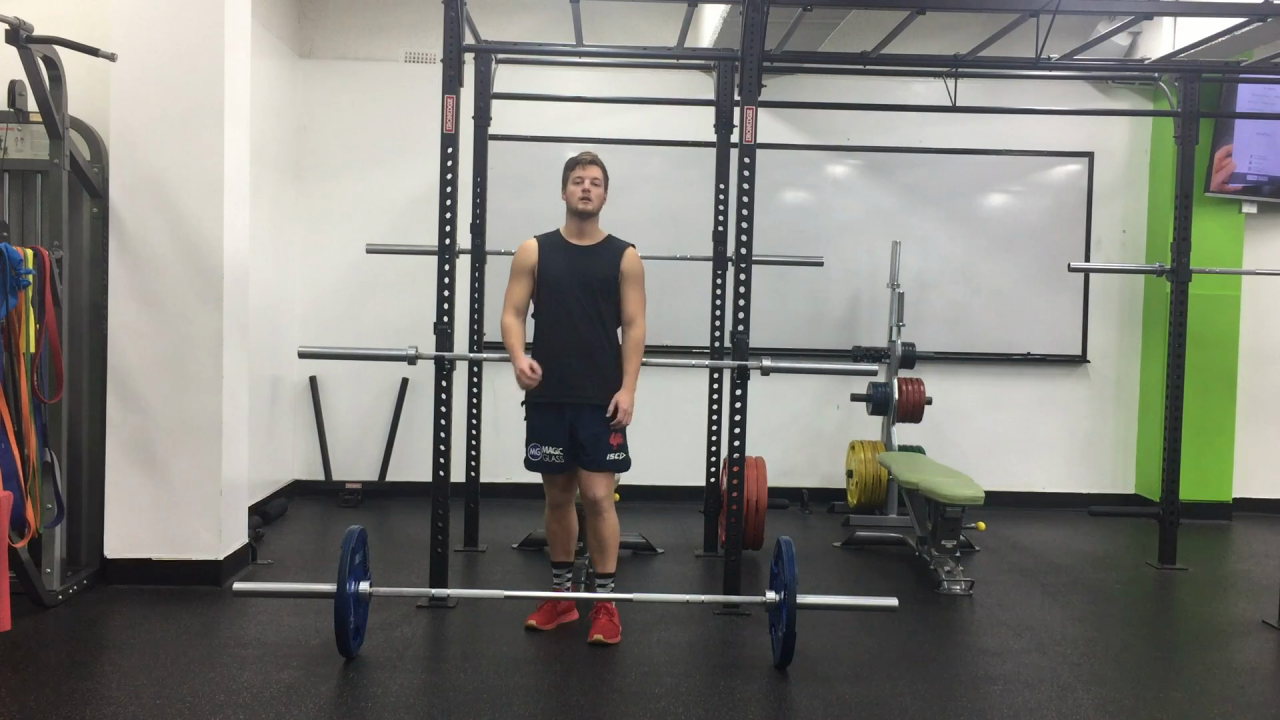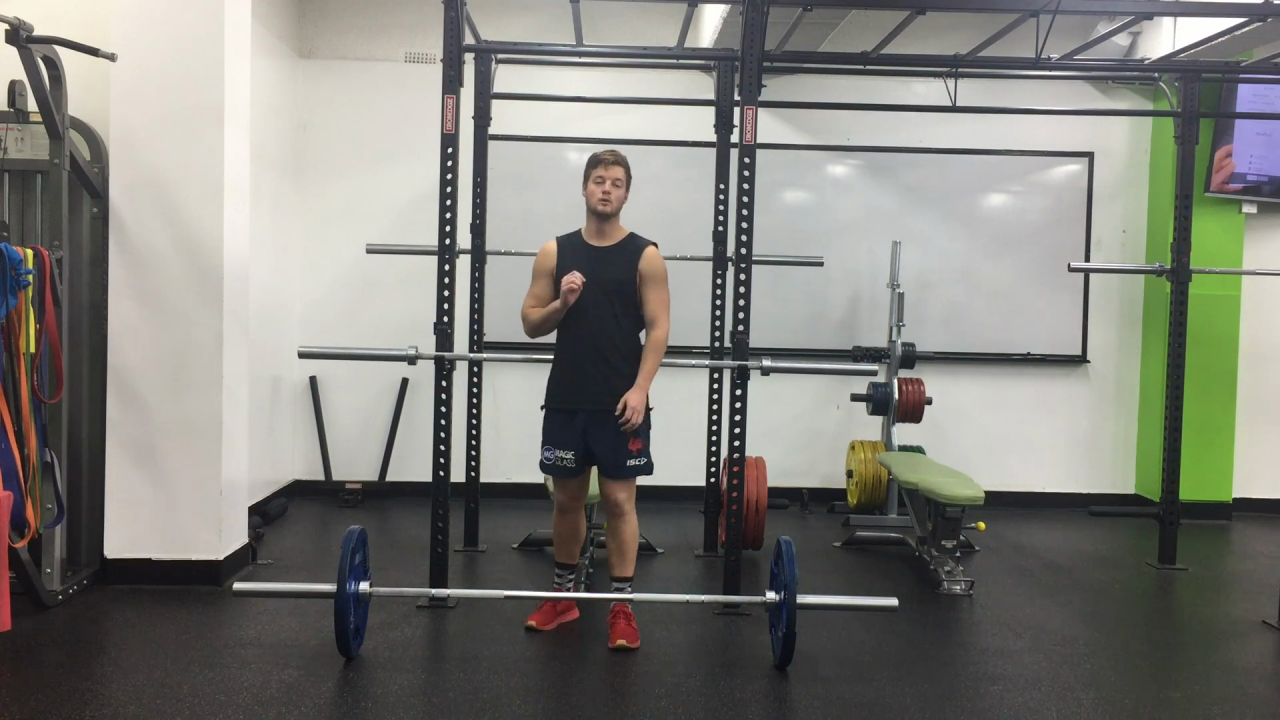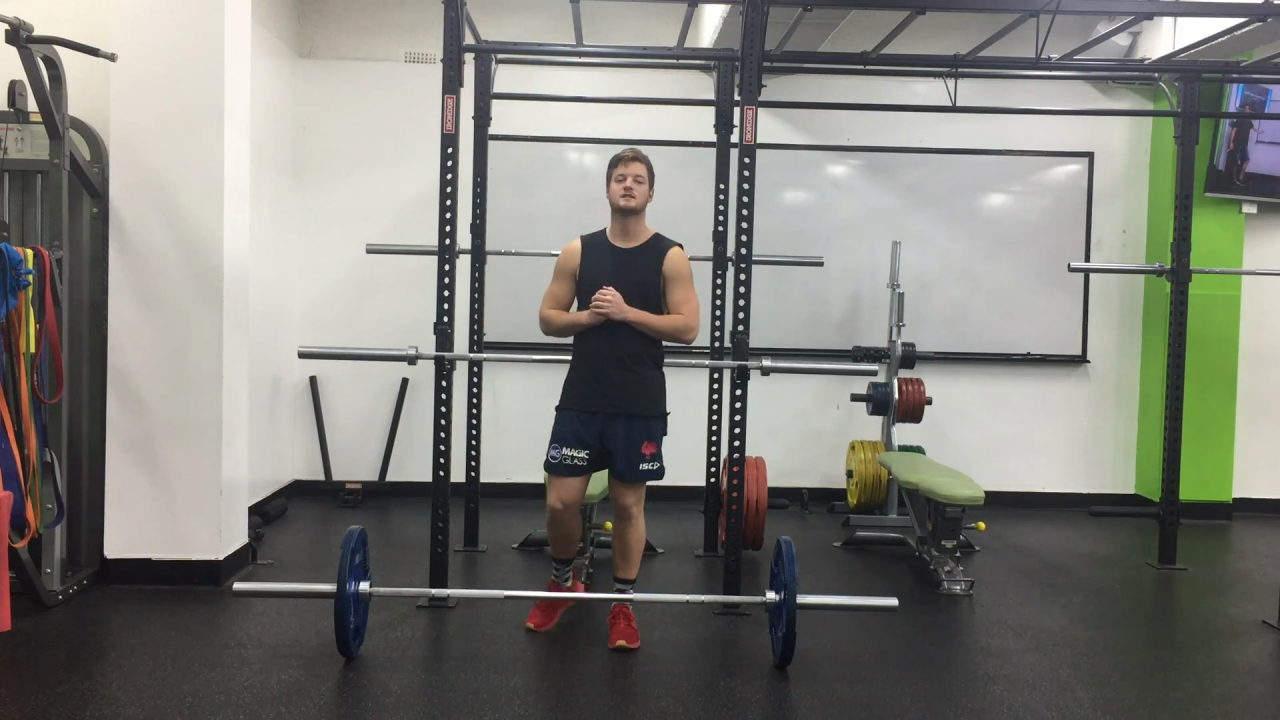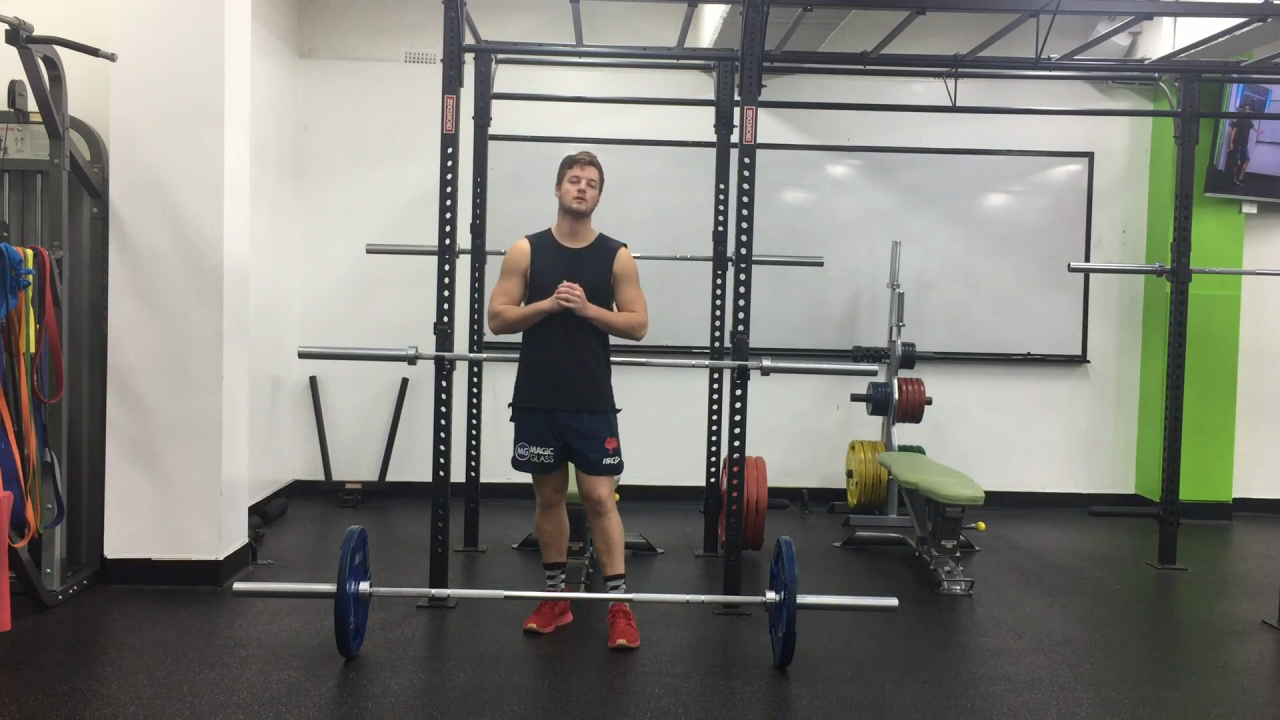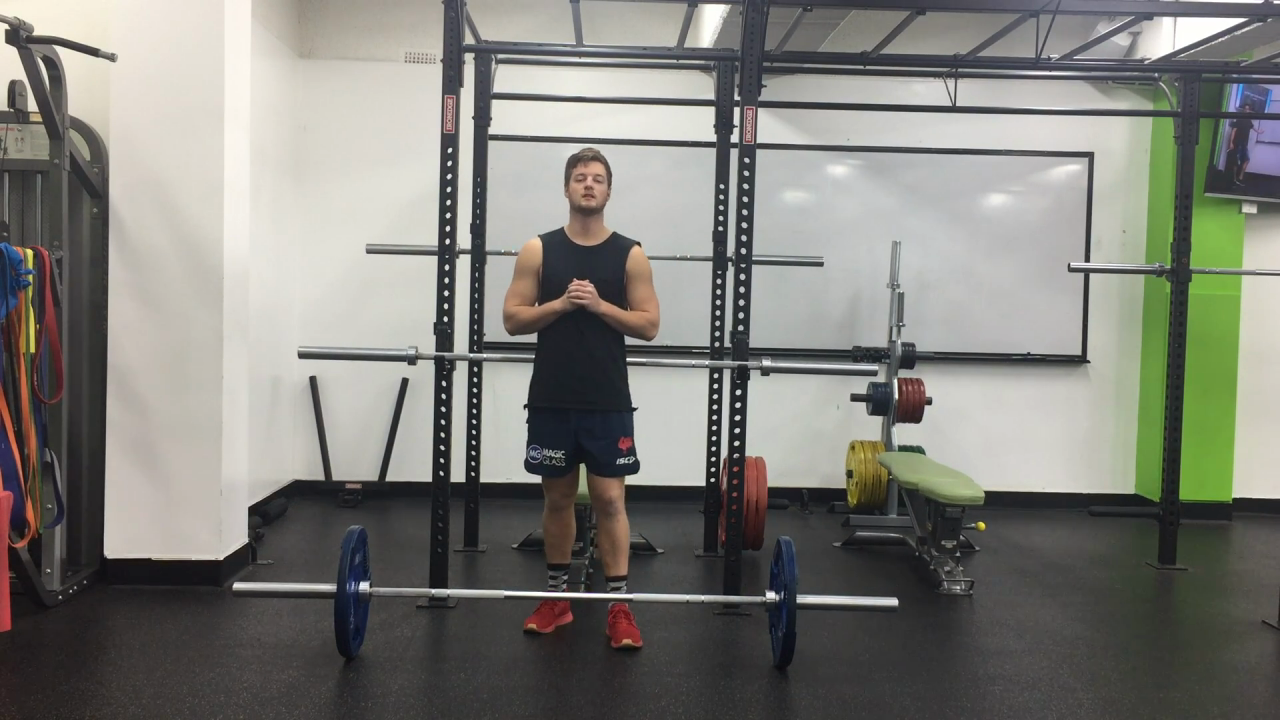
dt=1s
person 1, frame 1
left shoulder: (624, 256)
right shoulder: (534, 250)
left elbow: (633, 326)
right elbow: (512, 313)
left wrist: (628, 389)
right wrist: (518, 356)
left hip: (601, 397)
right hip: (548, 396)
left knee: (598, 497)
right knee: (558, 495)
left ankle: (604, 601)
right ankle: (562, 595)
person 1, frame 2
left shoulder: (645, 255)
right shoulder: (555, 252)
left elbow: (658, 329)
right elbow: (531, 323)
left wrist: (640, 390)
right wrist: (562, 303)
left hip: (621, 401)
right hip: (565, 398)
left knee: (619, 500)
right knee: (567, 499)
left ankle: (621, 607)
right ankle: (563, 595)
person 1, frame 3
left shoulder: (670, 256)
right shoulder: (578, 251)
left elbow: (687, 328)
right elbow: (548, 319)
left wrist: (627, 312)
right wrist: (590, 315)
left hip: (639, 403)
right hip: (581, 398)
left knee: (628, 504)
right knee: (560, 502)
left ankle: (621, 607)
right ankle: (561, 582)
person 1, frame 4
left shoulder: (616, 255)
right shoulder: (526, 250)
left elbow: (638, 325)
right elbow: (498, 318)
left wrist: (588, 308)
right wrist: (549, 303)
left hip: (592, 400)
right hip: (537, 397)
left knee: (600, 498)
right knee: (549, 495)
left ankle: (618, 606)
right ankle: (556, 596)
person 1, frame 5
left shoulder: (630, 254)
right shoulder: (538, 250)
left elbow: (649, 324)
right elbow: (512, 319)
left wrist: (599, 304)
right wrist: (561, 303)
left hip: (608, 400)
right hip: (551, 397)
left knee: (609, 499)
right knee: (557, 498)
left ankle: (619, 607)
right ankle: (557, 597)
